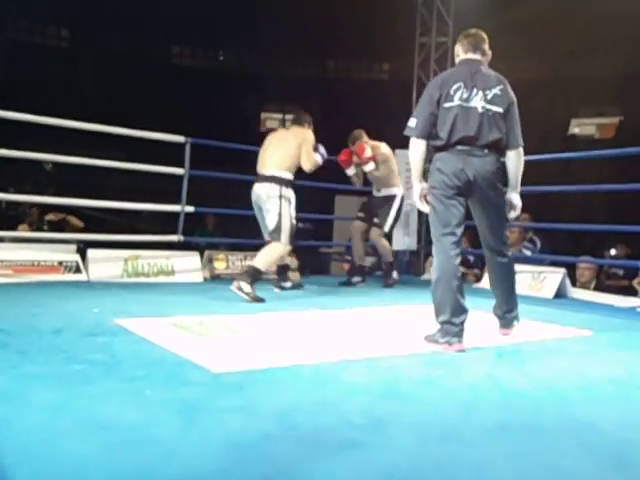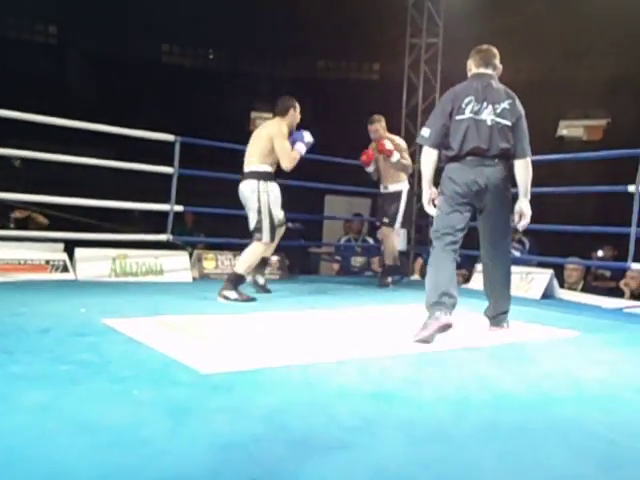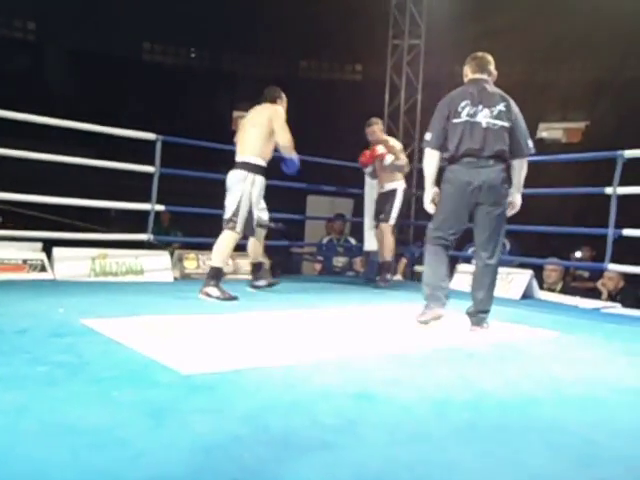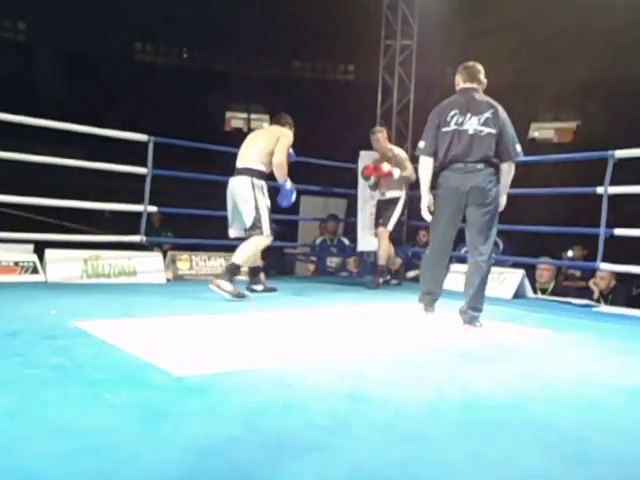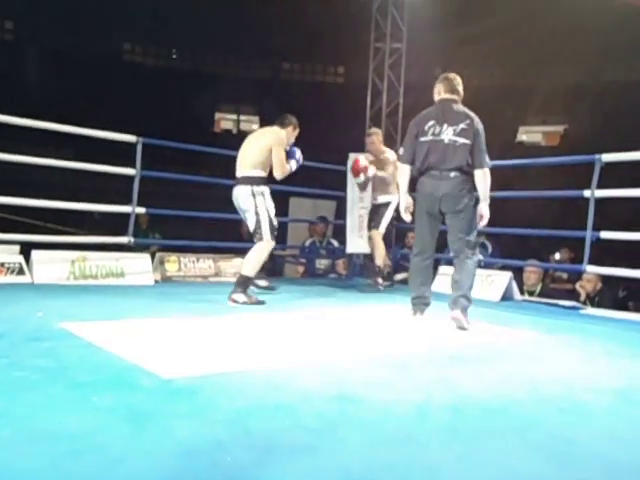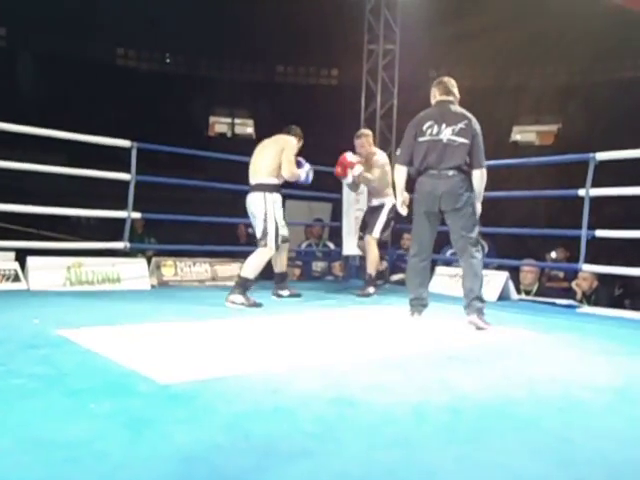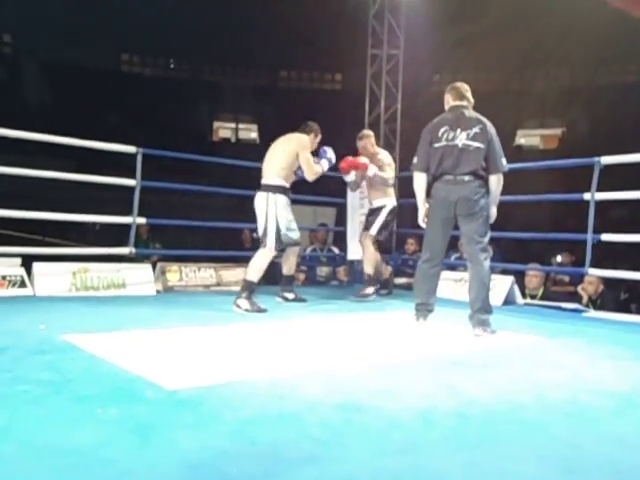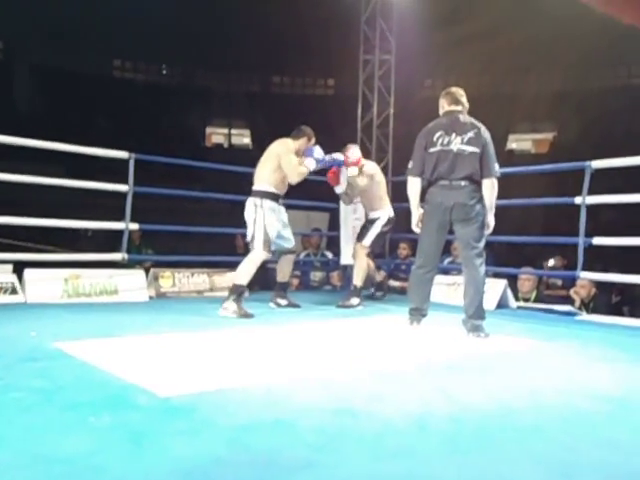
dt=0.3s
person 1, frame 1
left shoulder: (442, 82)
right shoulder: (501, 86)
left elbow: (418, 136)
right elbow: (514, 146)
left wrist: (417, 180)
right wrist: (514, 189)
left hip: (448, 164)
right hip: (487, 166)
left knee: (446, 246)
right knee: (496, 244)
left ankle: (450, 330)
right ankle: (507, 316)
person 1, frame 2
left shoulder: (454, 95)
right shoulder: (511, 100)
left elbow: (430, 145)
right elbow: (522, 156)
left wrist: (427, 185)
right wrist: (524, 198)
left hip: (459, 174)
right hip: (496, 176)
left knee: (444, 244)
right knee: (496, 250)
left ankle: (440, 308)
right ankle: (498, 316)
person 1, frame 3
left shoulder: (452, 100)
right shoulder: (506, 103)
left elbow: (433, 148)
right elbow: (520, 155)
left wrist: (429, 185)
right wrist: (516, 191)
left hip: (459, 174)
right hip: (494, 176)
left knee: (438, 239)
right knee: (488, 251)
left ankle: (435, 302)
right ankle: (479, 316)
person 1, frame 4
left shoulder: (442, 109)
right shoulder: (495, 110)
left elbow: (427, 156)
right elbow: (508, 158)
left wrist: (425, 193)
right wrist: (503, 191)
left hip: (450, 180)
right hip: (484, 180)
left knee: (439, 245)
right knee: (480, 250)
left ankle: (428, 299)
right ankle: (471, 314)
person 1, frame 5
left shoulder: (421, 119)
right shoulder: (471, 120)
left elbow: (405, 163)
right elbow: (481, 167)
left wrist: (403, 195)
right wrist: (484, 201)
left hip: (428, 186)
right hip: (459, 187)
left knee: (423, 248)
right knee: (465, 250)
left ankle: (419, 306)
right ankle: (459, 305)
person 1, frame 6
left shoulder: (420, 120)
right shoulder: (469, 121)
left elbow: (402, 163)
right elbow: (478, 167)
left wrist: (400, 192)
right wrist: (478, 198)
left hip: (426, 186)
right hip: (458, 186)
left knee: (420, 249)
right knee: (469, 248)
left ankle: (416, 307)
right ankle: (474, 308)
person 1, frame 7
left shoulder: (434, 126)
right shoulder: (484, 126)
left elbow: (420, 170)
right elbow: (496, 172)
left wrist: (421, 203)
right wrist: (493, 203)
left hip: (441, 192)
right hip: (473, 192)
left knee: (431, 254)
right knee: (478, 256)
left ankle: (422, 312)
right ankle: (480, 320)
person 1, frame 8
left shoulder: (429, 131)
right shoulder: (479, 131)
left elbow: (415, 175)
right elbow: (489, 177)
left wrist: (415, 208)
right wrist: (490, 211)
left hip: (437, 197)
right hip: (468, 198)
left knee: (425, 259)
right knee: (473, 261)
left ankle: (416, 316)
right ankle: (474, 323)
person 2, frame 1
left shoulder: (273, 136)
right shoulder: (306, 134)
right elbow: (308, 166)
right wrist: (318, 158)
left hip: (259, 187)
right hip: (279, 189)
left knee: (279, 238)
right knee: (282, 242)
left ankle: (283, 278)
right ankle: (245, 280)
person 2, frame 2
left shoulder: (269, 126)
right shoulder: (280, 128)
right elbow: (287, 164)
left wrist: (290, 145)
right wrist: (301, 146)
left hip: (251, 184)
right hip: (260, 184)
left knee: (278, 226)
right knee: (264, 240)
left ankle: (258, 272)
right ankle: (229, 288)
person 2, frame 3
left shoulder: (253, 112)
right shoulder: (275, 110)
left elbow: (238, 138)
right elbow: (285, 141)
right wrist: (292, 156)
left hip: (240, 173)
right hip: (250, 175)
left knee: (259, 227)
right knee: (234, 228)
left ankle: (257, 276)
right ankle: (210, 284)
person 2, frame 4
left shoulder: (258, 133)
right shoulder: (285, 133)
right elbow: (278, 160)
left wrist: (283, 156)
right wrist: (285, 183)
left hip: (237, 181)
right hip: (251, 182)
left knee: (253, 234)
right knee: (263, 236)
left ankle: (256, 281)
right ankle: (225, 278)
person 2, frame 5
left shoulder: (262, 132)
right shoulder: (280, 134)
right elbow: (279, 173)
left wrist: (283, 155)
right wrist: (293, 163)
left hip: (242, 188)
right hip: (254, 189)
left knee: (267, 234)
right knee: (265, 240)
left ankle: (255, 277)
right ankle: (238, 291)
person 2, frame 6
left shoulder: (266, 143)
right shoulder: (289, 141)
right elbow: (288, 173)
left wrist: (289, 169)
right wrist: (302, 174)
left hip: (255, 196)
right hip: (267, 196)
left knee: (282, 242)
right knee: (268, 247)
left ankle: (281, 287)
right ankle: (237, 293)
person 2, frame 7
left shoulder: (289, 141)
right shoulder: (301, 140)
right elbow: (311, 175)
left wrist: (306, 167)
right wrist: (325, 163)
left hip: (280, 198)
right hip: (272, 196)
left knee: (293, 242)
right knee: (269, 248)
left ankle: (286, 290)
right ankle: (243, 298)
person 2, frame 8
left shoulder: (287, 149)
right shoulder: (285, 145)
left elbow: (297, 166)
right elbow: (294, 177)
left wrist: (331, 159)
right wrist: (311, 163)
left hip: (274, 204)
right hip: (262, 202)
left knee: (288, 250)
right knee: (260, 252)
left ankle: (279, 297)
right ankle: (231, 301)
person 3, frame 1
left shoulder: (382, 150)
right shoulder: (359, 155)
left elbow: (381, 178)
right elbow: (358, 183)
left wrist: (368, 161)
right wrist: (348, 165)
left hip: (392, 195)
right hip: (376, 195)
left knee: (376, 235)
right knee: (356, 228)
left ankle: (391, 269)
right ankle: (357, 273)
person 3, frame 2
left shoulder: (397, 143)
right shoulder: (373, 147)
left elbow: (408, 169)
left wrist: (392, 154)
right wrist: (368, 164)
left hip: (399, 191)
right hip: (384, 192)
left knee: (388, 232)
right knee: (382, 235)
left ankle: (387, 273)
right ankle: (395, 268)
person 3, frame 3
left shoulder: (393, 144)
right shoulder: (373, 148)
left elbow: (404, 168)
left wrist: (386, 157)
right wrist: (366, 164)
left hip: (395, 190)
right hip: (382, 191)
left knee: (385, 227)
right knee: (379, 231)
left ankle: (387, 271)
right ankle: (383, 268)
person 3, frame 4
left shoulder: (398, 154)
right shoulder: (377, 160)
left elbow: (411, 177)
left wrist: (393, 172)
right wrist: (369, 178)
left hip: (396, 198)
right hip: (382, 200)
left knee: (382, 232)
right knee: (384, 237)
left ankle: (380, 274)
right ankle: (397, 273)
person 3, frame 5
left shoulder: (389, 156)
right shoulder: (371, 159)
left elbow: (389, 180)
right elbow: (363, 187)
left wrist: (370, 170)
right wrist: (359, 175)
left hip: (389, 202)
right hip: (376, 203)
left knee: (376, 235)
right knee: (375, 239)
left ankle: (378, 275)
right ankle: (385, 277)
person 3, frame 6
left shoulder: (380, 158)
right shoulder: (362, 160)
left elbow: (374, 183)
right elbow: (355, 188)
left wrist: (355, 168)
right wrist: (345, 176)
left hip: (385, 205)
right hip: (373, 205)
left knee: (371, 240)
right knee: (363, 242)
left ankle: (370, 284)
right ankle: (378, 274)
person 3, frame 7
left shoulder: (384, 158)
right shoulder: (365, 161)
left elbow: (390, 182)
right elbow: (354, 187)
left wrist: (370, 168)
right wrist: (347, 173)
left hip: (386, 206)
right hip: (374, 207)
left knee: (365, 238)
right knee: (369, 244)
left ankle: (369, 284)
right ankle: (385, 284)
person 3, frame 8
left shoulder: (369, 169)
right shoulder: (358, 172)
left elbow: (360, 187)
right elbow: (348, 200)
left wrist: (352, 167)
right wrist: (337, 184)
left hip: (383, 217)
right hip: (372, 217)
left knee: (360, 249)
right knee: (361, 252)
left ankle: (355, 295)
